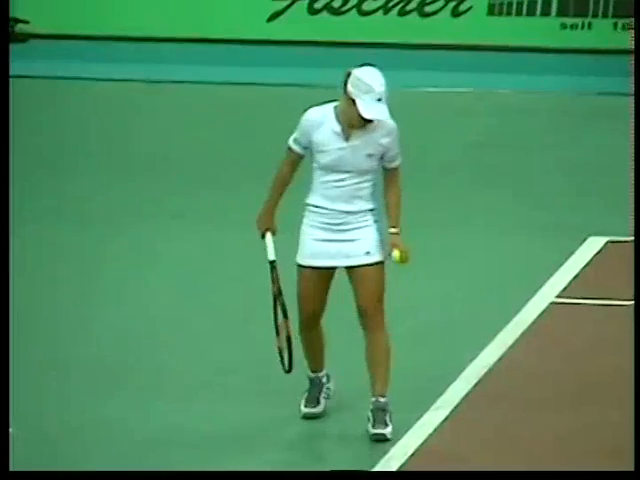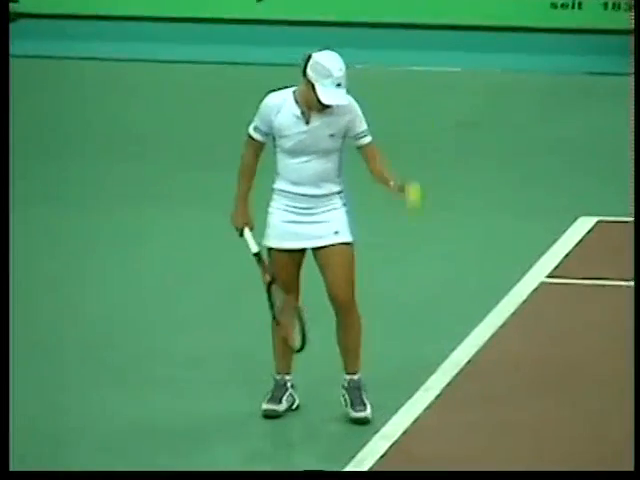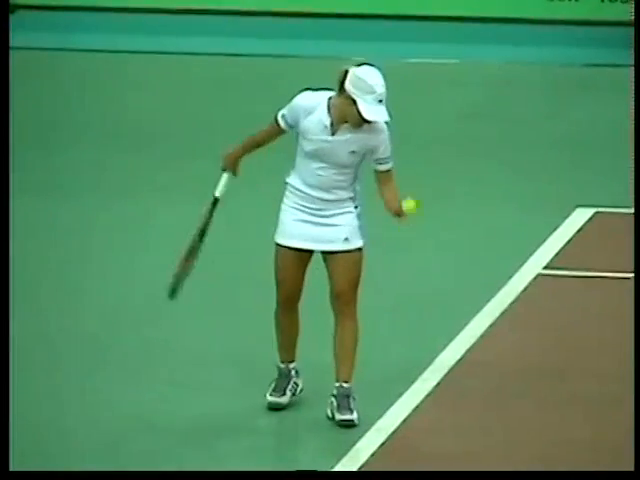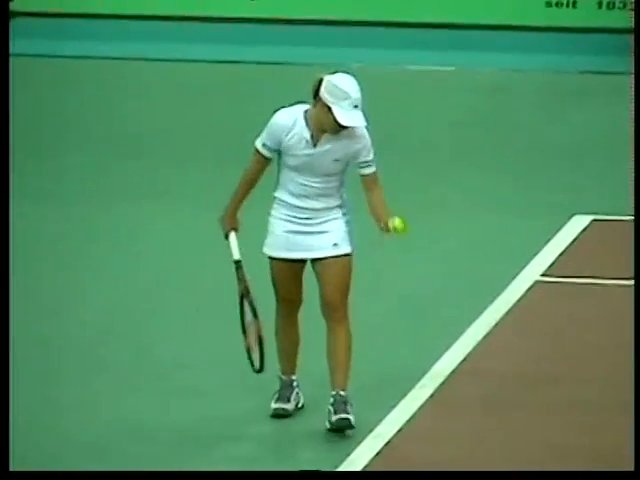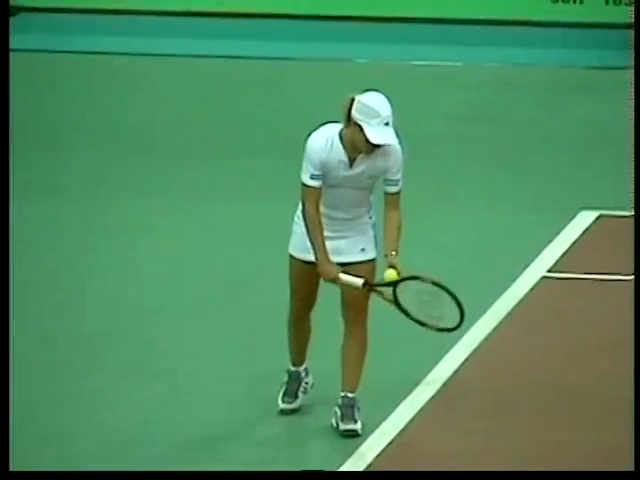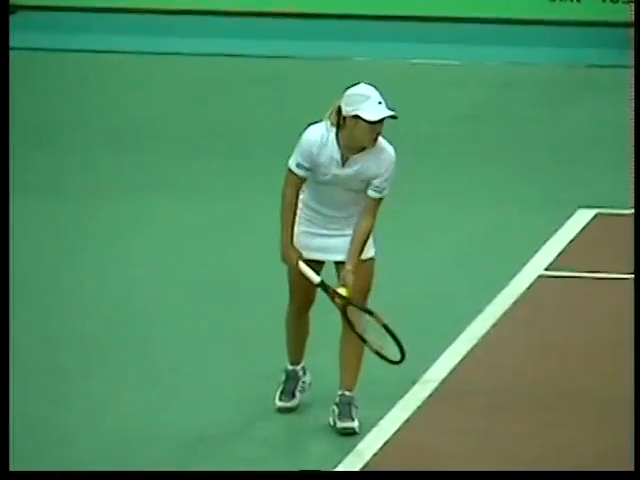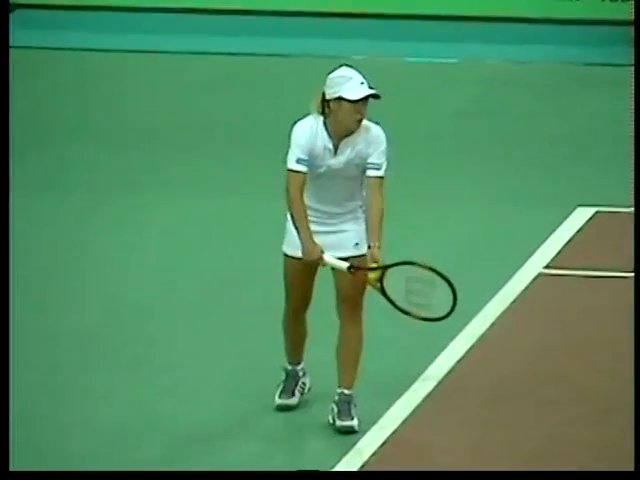
dt=0.7s
person 1, frame 1
left shoulder: (386, 129)
right shoulder: (314, 119)
left elbow: (391, 181)
right elbow: (289, 165)
left wrist: (394, 230)
right wrist: (268, 211)
left hip: (362, 232)
right hip: (317, 230)
left knee: (372, 318)
right knee: (308, 317)
left ankle: (380, 405)
right ankle: (320, 379)
person 1, frame 2
left shoulder: (347, 109)
right shoulder: (273, 105)
left elbow: (372, 157)
right elbow: (251, 153)
left wrist: (392, 184)
right wrist: (241, 205)
left hip: (329, 213)
right hip: (285, 213)
left knee: (344, 301)
left ankle: (352, 382)
right ankle: (283, 383)
person 1, frame 3
left shoulder: (376, 132)
right shoulder: (306, 104)
left elbow: (385, 181)
right elbow: (273, 130)
left wrist: (396, 206)
right wrist: (238, 153)
left hip: (342, 219)
right hip: (297, 213)
left knee: (344, 304)
right knee: (287, 300)
left ankle: (343, 391)
right ankle: (286, 372)
person 1, frame 4
left shoulder: (357, 137)
right shoulder: (284, 122)
left elbow: (372, 187)
right elbow: (257, 166)
left wrist: (385, 219)
right wrist: (232, 210)
left hip: (331, 227)
right hip: (286, 226)
left knee: (336, 311)
right knee: (287, 308)
left ankle: (339, 397)
right ankle: (288, 384)
person 1, frame 5
left shoulder: (391, 152)
right shoulder: (320, 143)
left elbow: (392, 208)
right elbow: (310, 205)
left wrist: (391, 254)
right wrist: (322, 259)
left hip: (357, 235)
right hip: (313, 232)
left knee: (356, 316)
right knee: (300, 309)
left ankle: (348, 400)
right ankle: (297, 373)
person 1, frame 6
left shoulder: (385, 156)
right shoulder: (314, 138)
left elbow: (368, 215)
right elbow: (291, 190)
left wrist: (350, 267)
right wrist: (286, 243)
left hip: (353, 235)
right hip: (309, 229)
right knee: (299, 307)
left ankle: (345, 399)
right ankle: (295, 373)
person 1, frame 7
left shoulder: (374, 137)
right shoulder: (305, 131)
left elbow: (374, 194)
right elbow: (294, 191)
left wrist: (374, 246)
right wrist: (307, 241)
left hip: (350, 230)
right hip: (307, 228)
left knee: (350, 312)
right knee: (295, 308)
left ankle: (344, 397)
right ankle: (295, 373)
